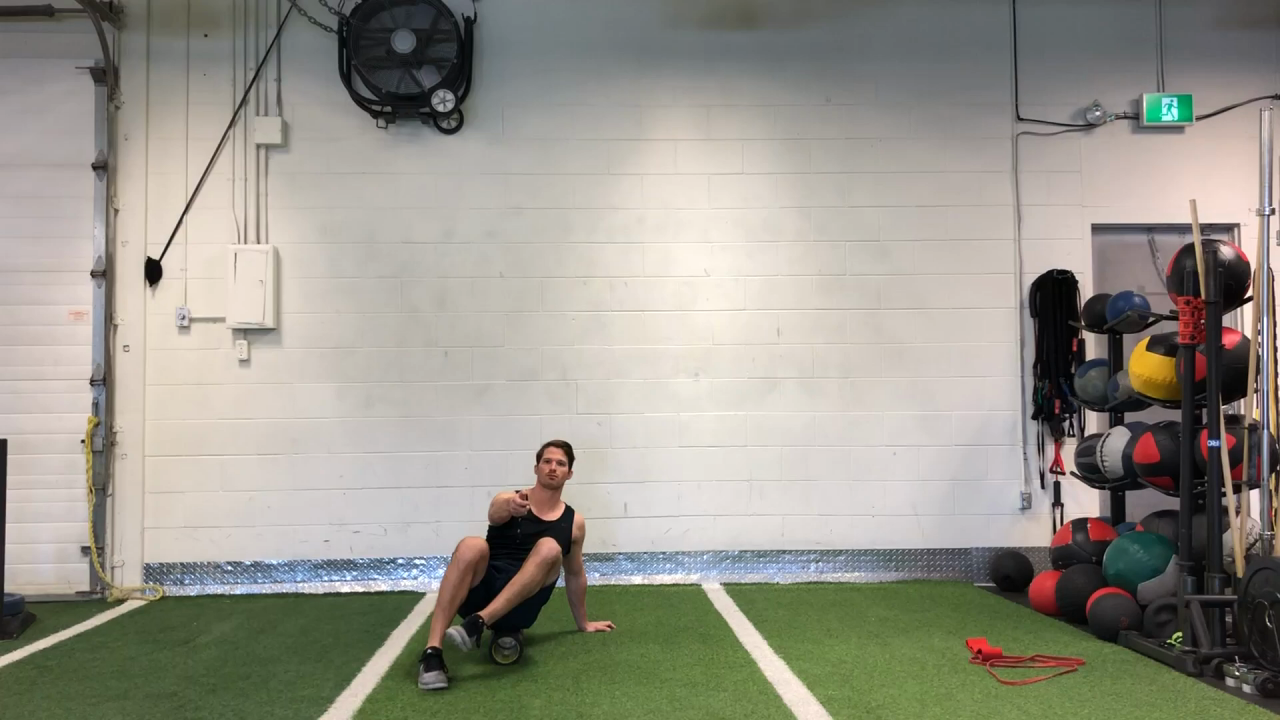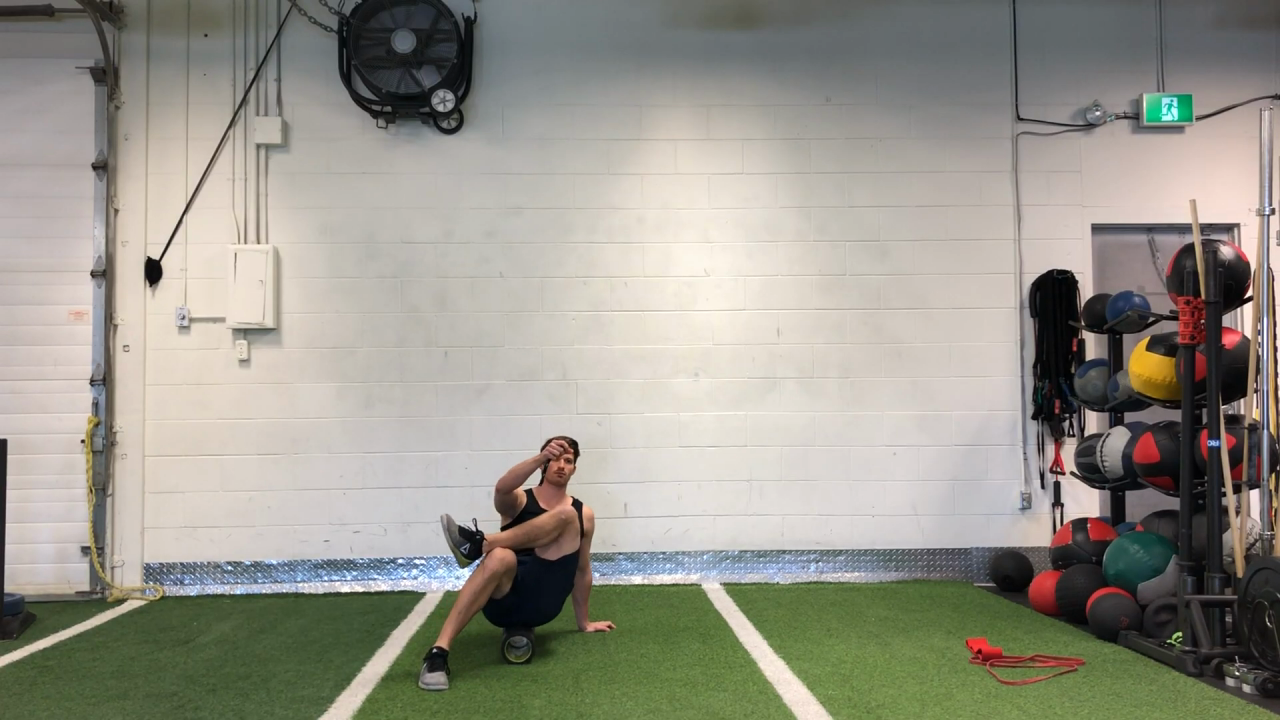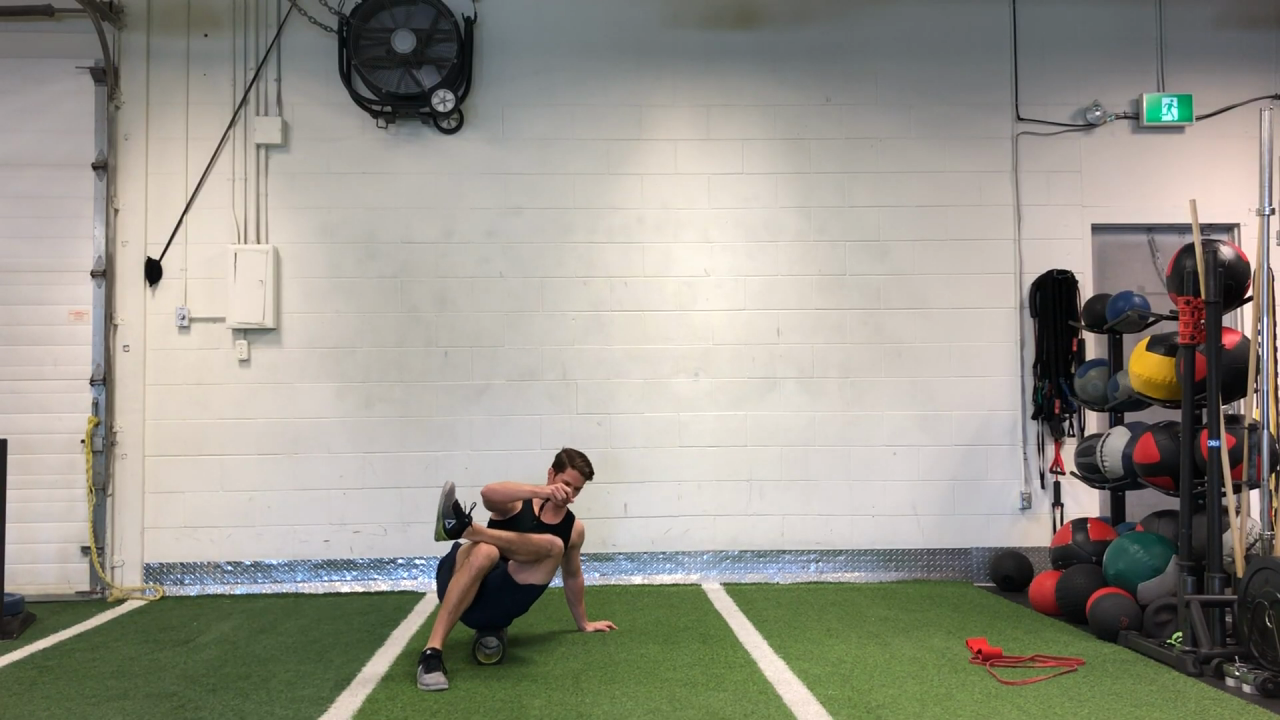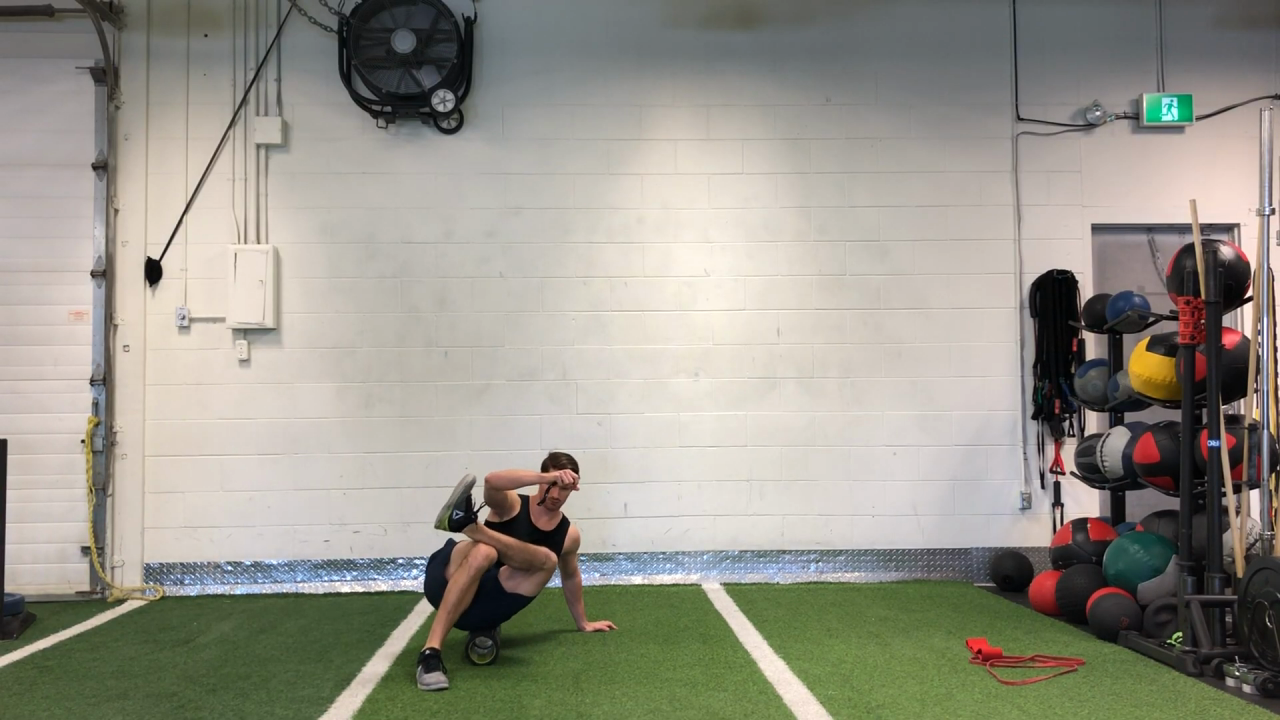
dt=1s
person 1, frame 1
left shoulder: (574, 523)
right shoulder: (509, 500)
left elbow: (575, 575)
right elbow: (495, 515)
left wrist: (583, 622)
right wrist: (510, 507)
left hip: (518, 607)
right hip: (481, 590)
left knee: (549, 548)
right knee: (471, 546)
left ankle: (478, 622)
right ankle: (433, 651)
person 1, frame 2
left shoulder: (583, 515)
right shoulder: (519, 501)
left elbow: (582, 570)
right elbow: (502, 488)
left wrist: (584, 622)
right wrist: (541, 457)
left hip: (543, 602)
right hip: (503, 599)
left knee: (565, 516)
right knee: (501, 557)
right ankle: (439, 652)
person 1, frame 3
left shoulder: (574, 529)
right shoulder: (516, 502)
left elbow: (572, 576)
right elbow: (488, 493)
left wrist: (583, 622)
right wrist: (541, 492)
left hip: (498, 609)
right hip: (466, 584)
left knee: (553, 545)
right knee: (485, 552)
right ankle: (432, 653)
person 1, frame 4
left shoulder: (569, 534)
right shoulder: (511, 505)
left elbow: (571, 577)
right elbow: (492, 481)
left wrist: (583, 622)
right wrist: (548, 477)
left hip: (482, 611)
right hip: (447, 581)
left knee: (548, 560)
right knee: (483, 552)
right ankle: (430, 653)
